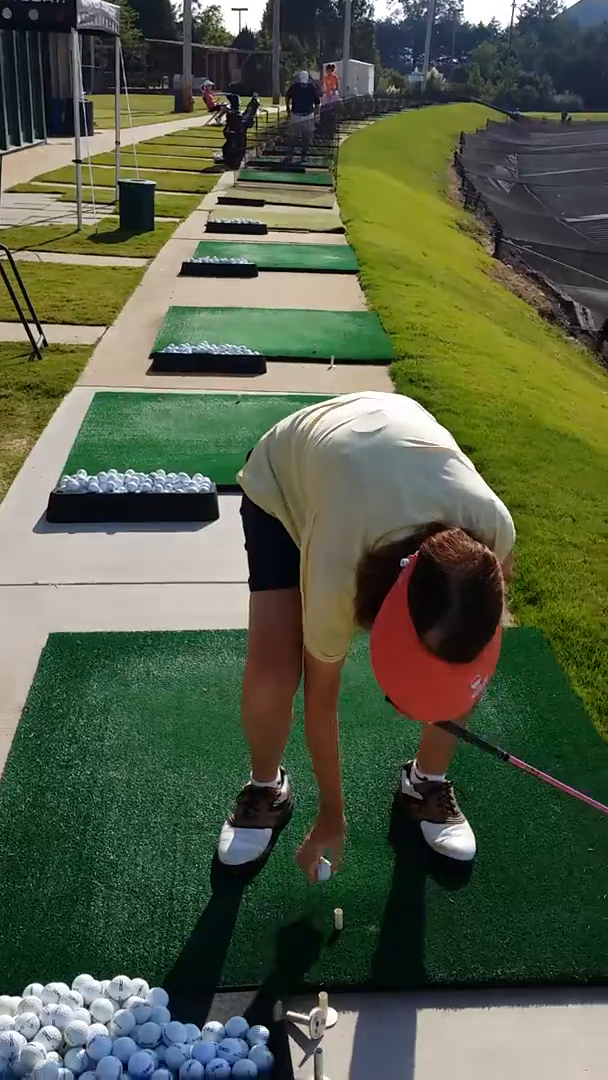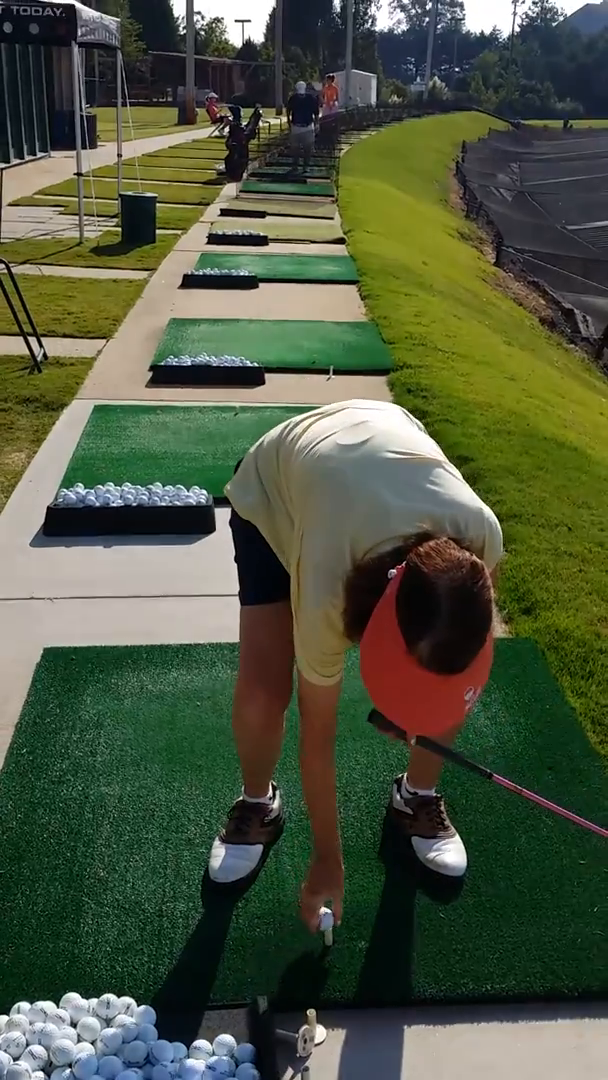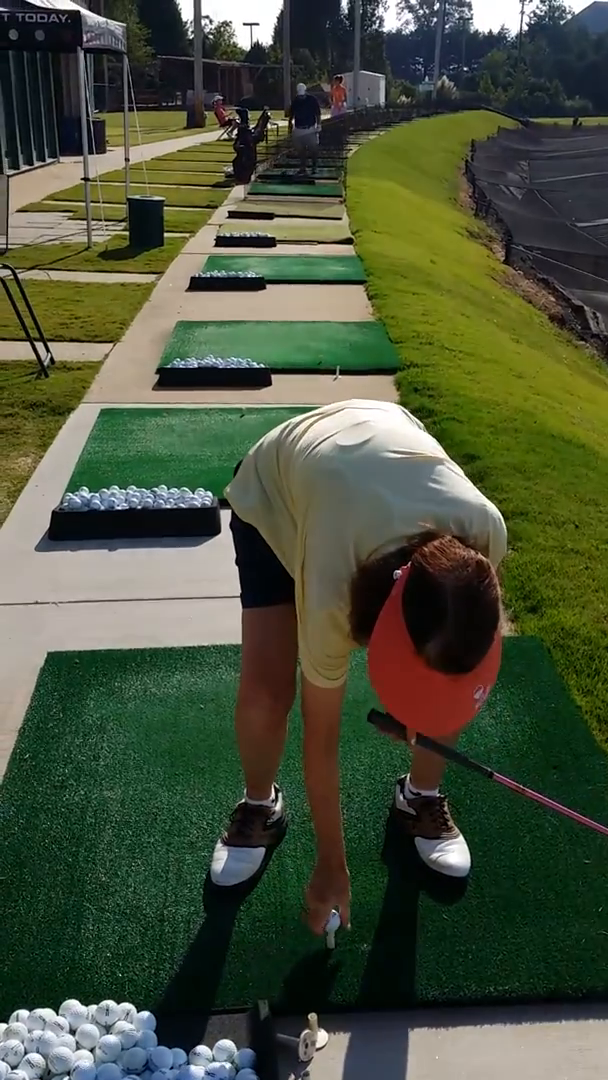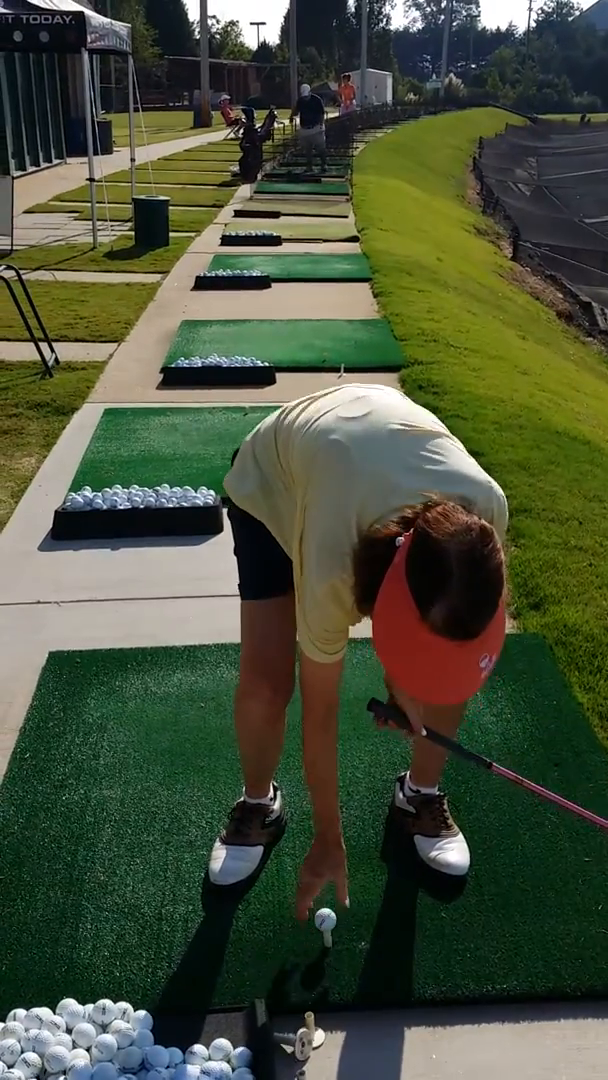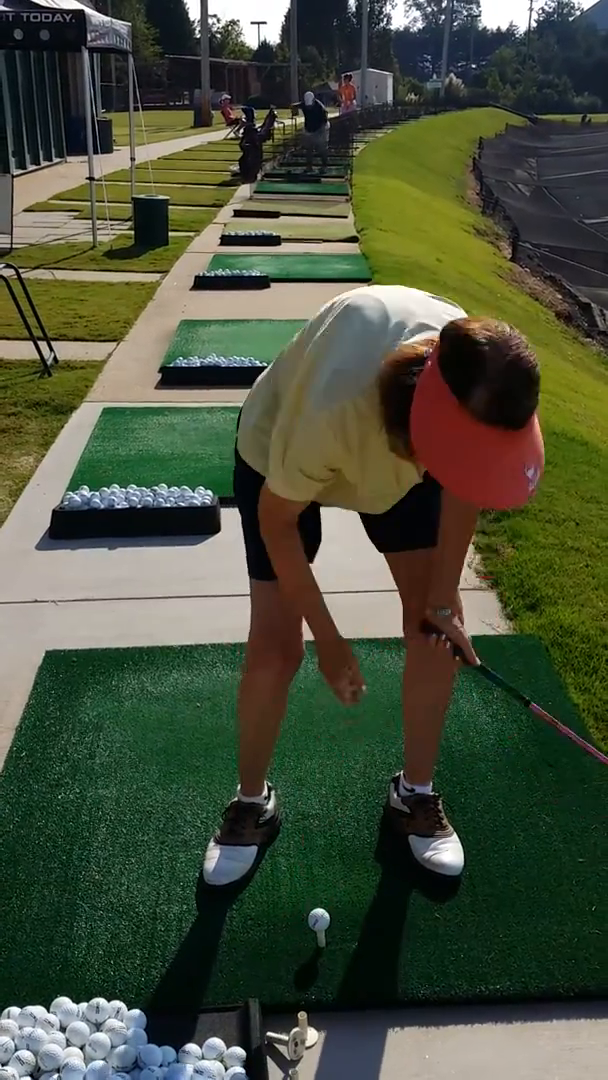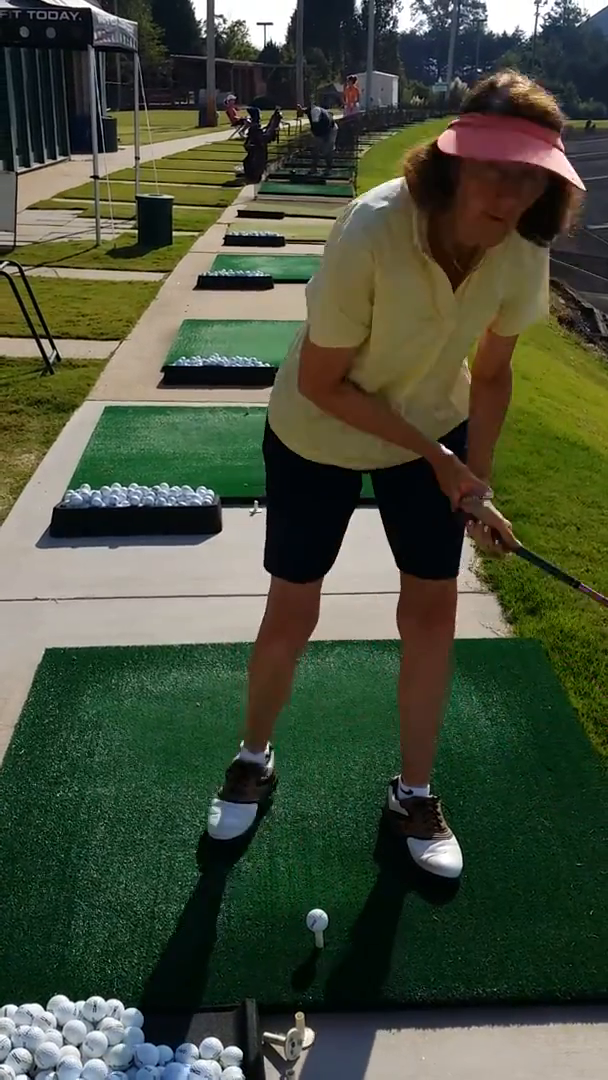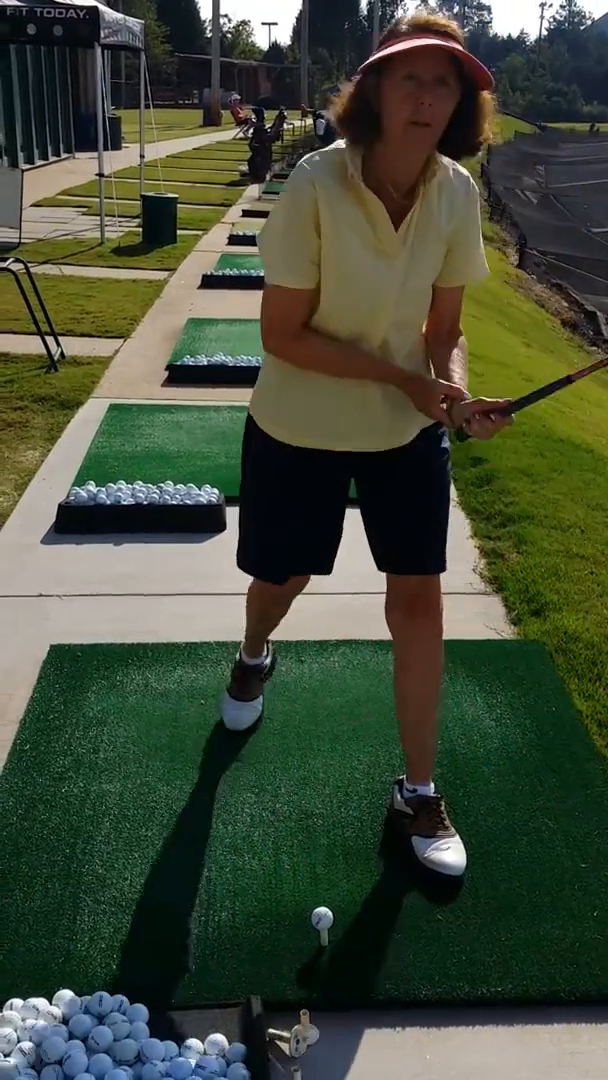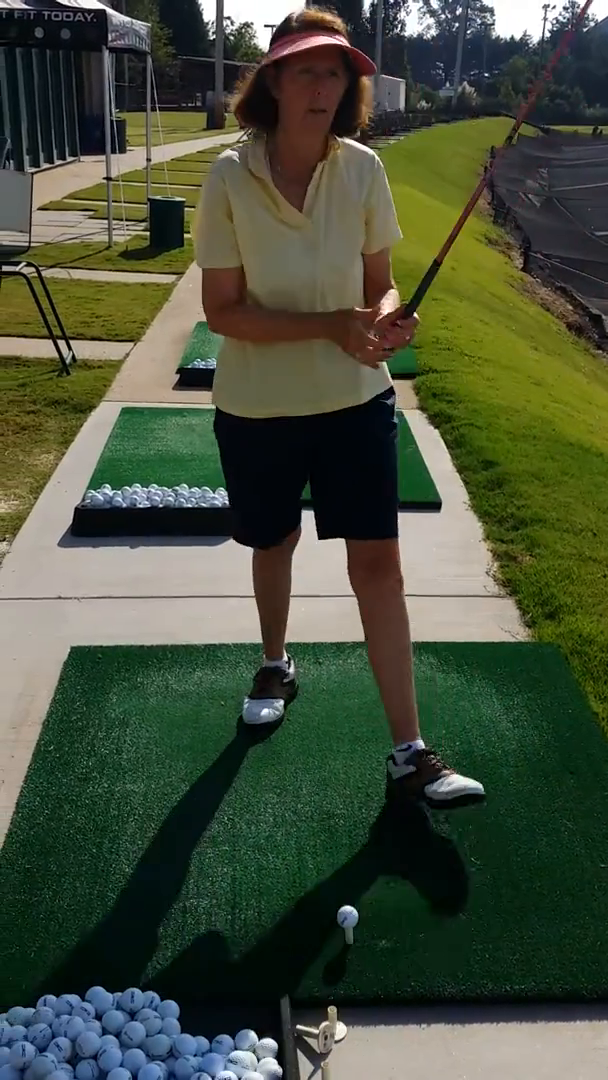
dt=0.4s
person 1, frame 1
left shoulder: (491, 523)
right shoulder: (335, 577)
right elbow: (320, 696)
left wrist: (429, 675)
right wrist: (330, 813)
right hip: (284, 478)
left knee: (458, 653)
right knee: (273, 668)
left ankle: (427, 783)
right ankle: (266, 789)
person 1, frame 2
left shoulder: (481, 531)
right shoulder: (326, 592)
right elbow: (317, 735)
left wrist: (424, 674)
right wrist: (327, 861)
right hip: (271, 487)
left knee: (448, 670)
right knee: (262, 688)
left ankle: (417, 798)
right ankle: (257, 805)
person 1, frame 3
left shoulder: (485, 528)
right shoulder: (332, 596)
right elbow: (321, 738)
left wrist: (417, 691)
right wrist: (332, 865)
right hip: (272, 491)
left knee: (450, 672)
right knee: (265, 691)
left ankle: (421, 798)
right ankle: (259, 806)
person 1, frame 4
left shoulder: (485, 509)
right shoulder: (331, 569)
right elbow: (321, 716)
left wrist: (407, 672)
right wrist: (328, 842)
right hip: (271, 483)
left knee: (454, 663)
right knee: (265, 681)
left ankle: (422, 796)
right ankle: (258, 805)
person 1, frame 5
left shoulder: (488, 399)
right shoulder: (334, 405)
left elbow: (461, 488)
right elbow: (277, 522)
left wrist: (443, 600)
right wrist: (329, 641)
left hip: (395, 453)
right hip: (278, 449)
left knee: (435, 622)
right knee: (274, 641)
left ankle: (414, 794)
right ankle: (253, 802)
person 1, frame 6
left shoulder: (523, 250)
right shoulder: (370, 236)
left elbow: (492, 372)
right elbow: (321, 383)
left wrist: (476, 481)
right wrist: (432, 452)
left hip: (435, 436)
right hip: (317, 438)
left knee: (431, 612)
right knee: (294, 607)
left ankle: (413, 794)
right ankle: (252, 760)
person 1, frame 7
left shoulder: (456, 192)
right shoulder: (316, 184)
left elbow: (444, 327)
right elbow: (283, 335)
left wrist: (457, 389)
right wrist: (403, 375)
left hip: (408, 431)
right hip: (297, 430)
left knee: (419, 603)
right knee: (279, 576)
left ankle: (417, 790)
right ankle: (254, 654)
person 1, frame 8
left shoulder: (362, 168)
right shoulder: (230, 178)
left elbow: (379, 284)
right elbow: (224, 313)
left wrist: (386, 319)
right wrist: (329, 326)
left hip: (355, 399)
right hip: (258, 406)
left knee: (376, 565)
right knee: (272, 548)
left ankle: (410, 752)
right ankle: (276, 664)
